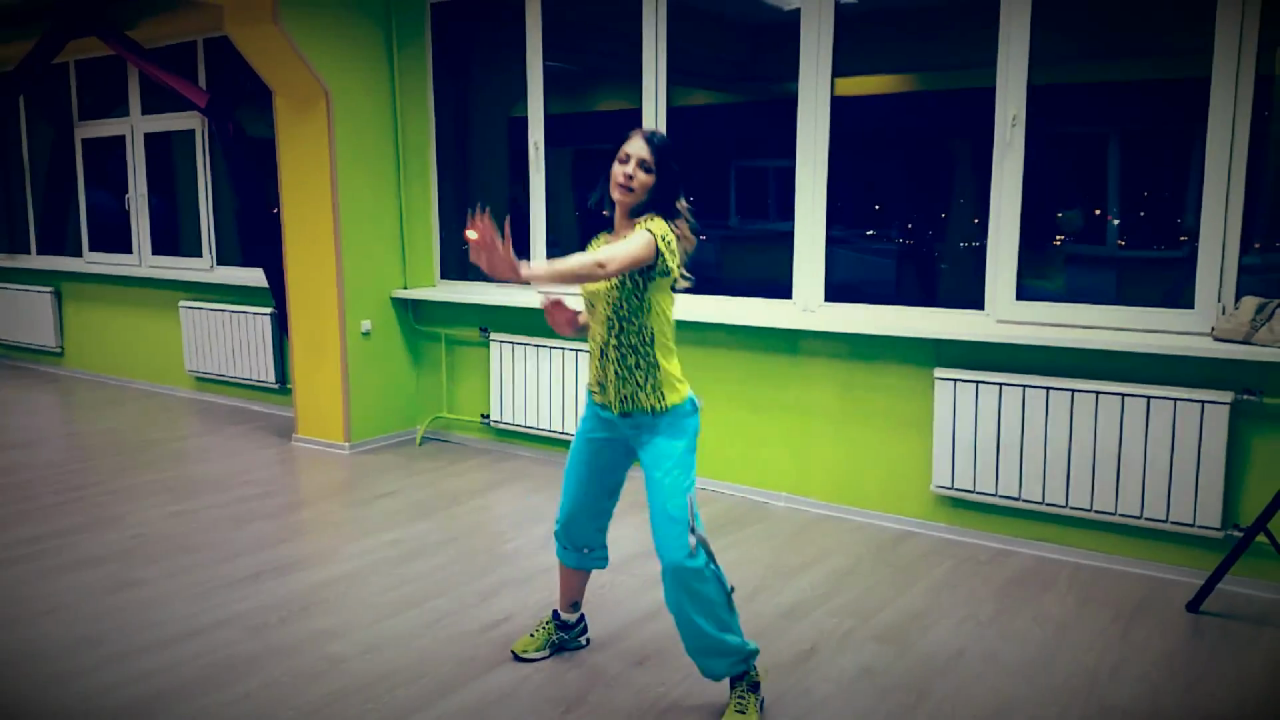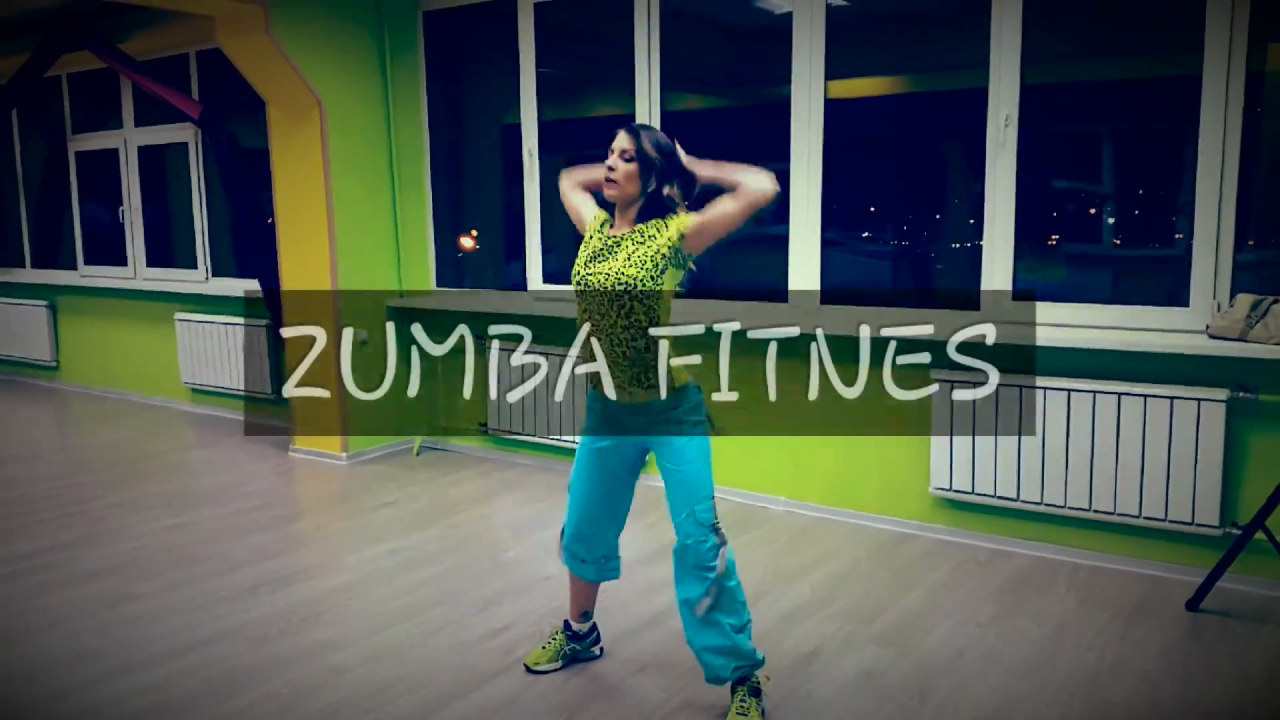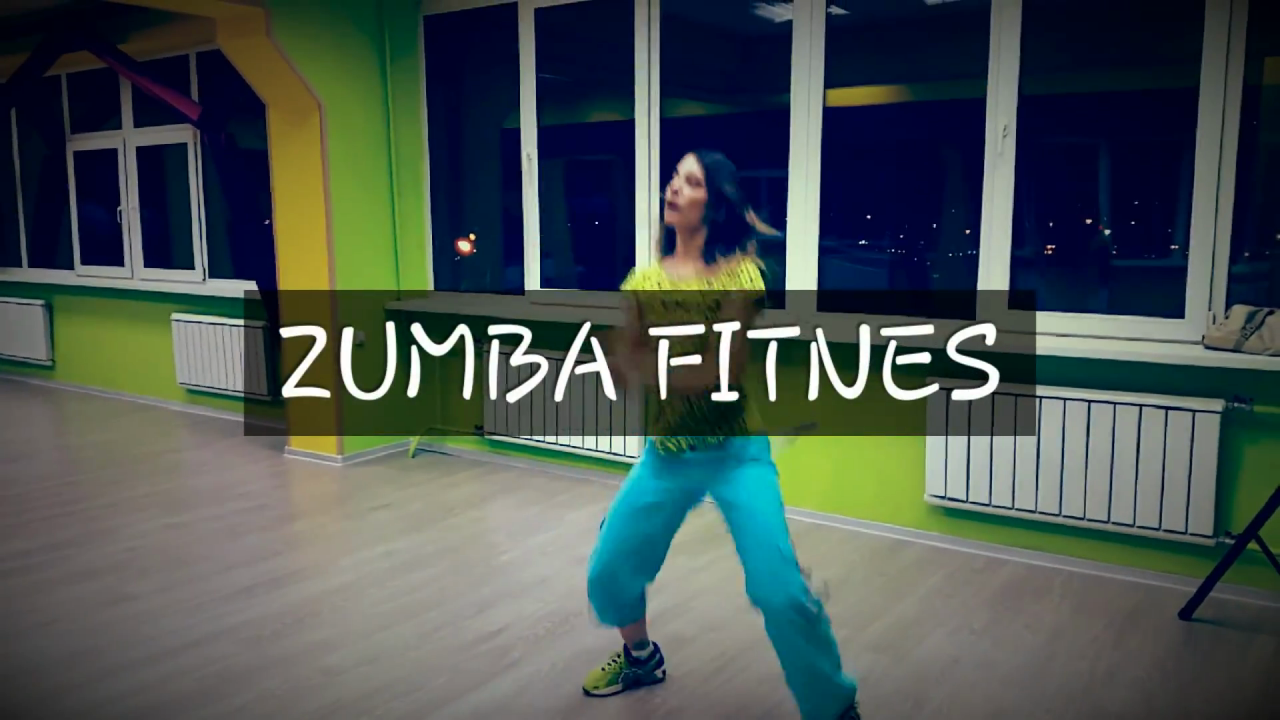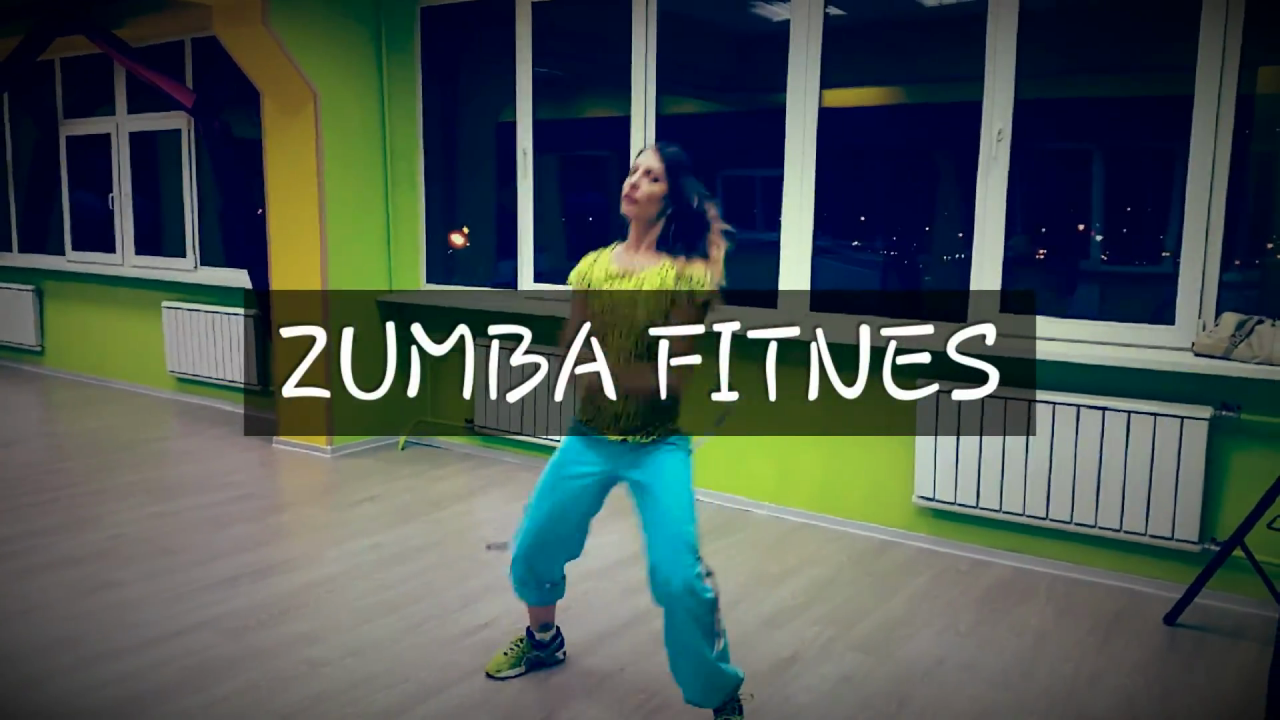
dt=1s
person 1, frame 1
left shoulder: (656, 232)
right shoulder: (603, 243)
left elbow: (593, 269)
left wrist: (516, 271)
right wrist: (569, 318)
left hip: (663, 416)
right hip: (605, 409)
left knee: (678, 550)
right knee: (577, 519)
right ankle: (568, 622)
person 1, frame 2
left shoulder: (674, 232)
right shoulder: (594, 227)
left elbow: (764, 188)
right elbow: (568, 179)
left wrist: (697, 169)
right wrist: (611, 173)
left hip: (673, 409)
right hip: (606, 409)
left knee: (697, 541)
right knee: (585, 528)
right ankle: (579, 632)
person 1, frame 3
left shoulder: (739, 277)
right shoulder: (644, 281)
left elbow: (714, 370)
right elbow: (627, 363)
left wrist: (651, 364)
right wrist: (635, 360)
left hip: (735, 454)
right hip: (666, 452)
left knee: (781, 591)
right knee: (608, 571)
right ankle: (640, 655)
person 1, frame 4
left shoulder: (690, 272)
right shoulder: (590, 268)
left elbow: (692, 369)
left wrist: (639, 379)
left hip: (657, 443)
right hip: (590, 436)
left knee: (678, 575)
right knee: (533, 547)
right ankle: (542, 638)
